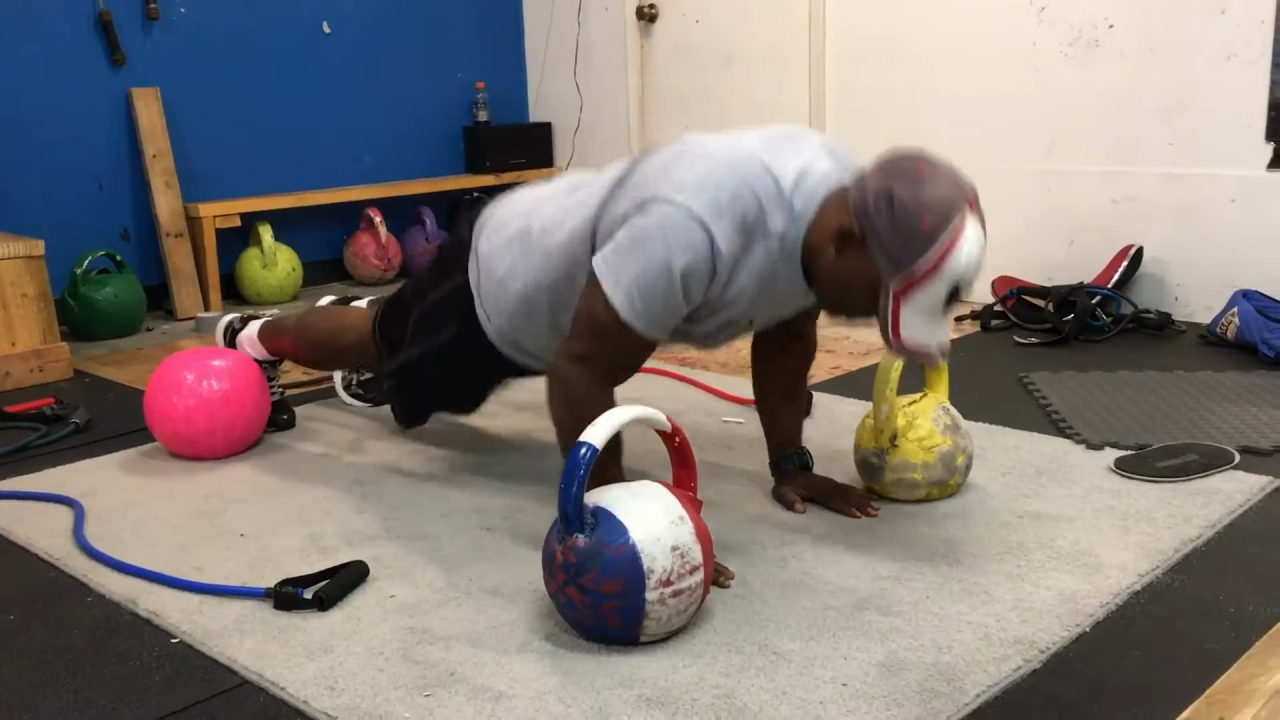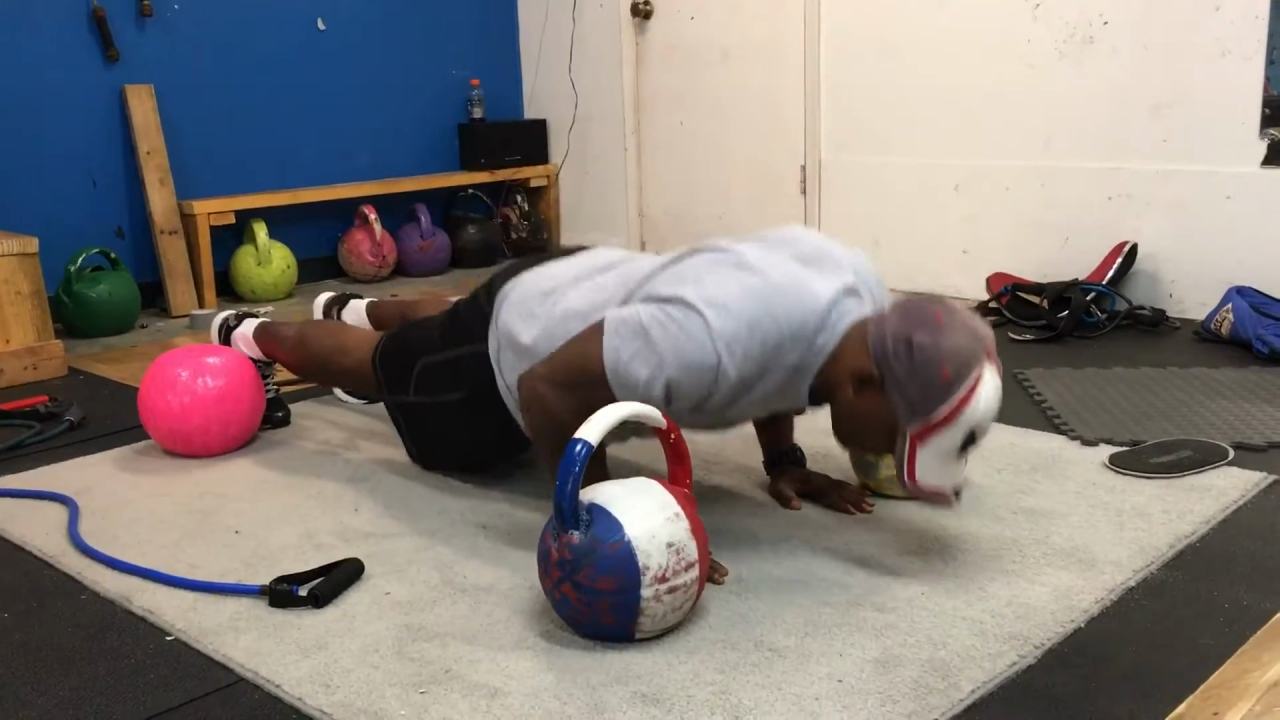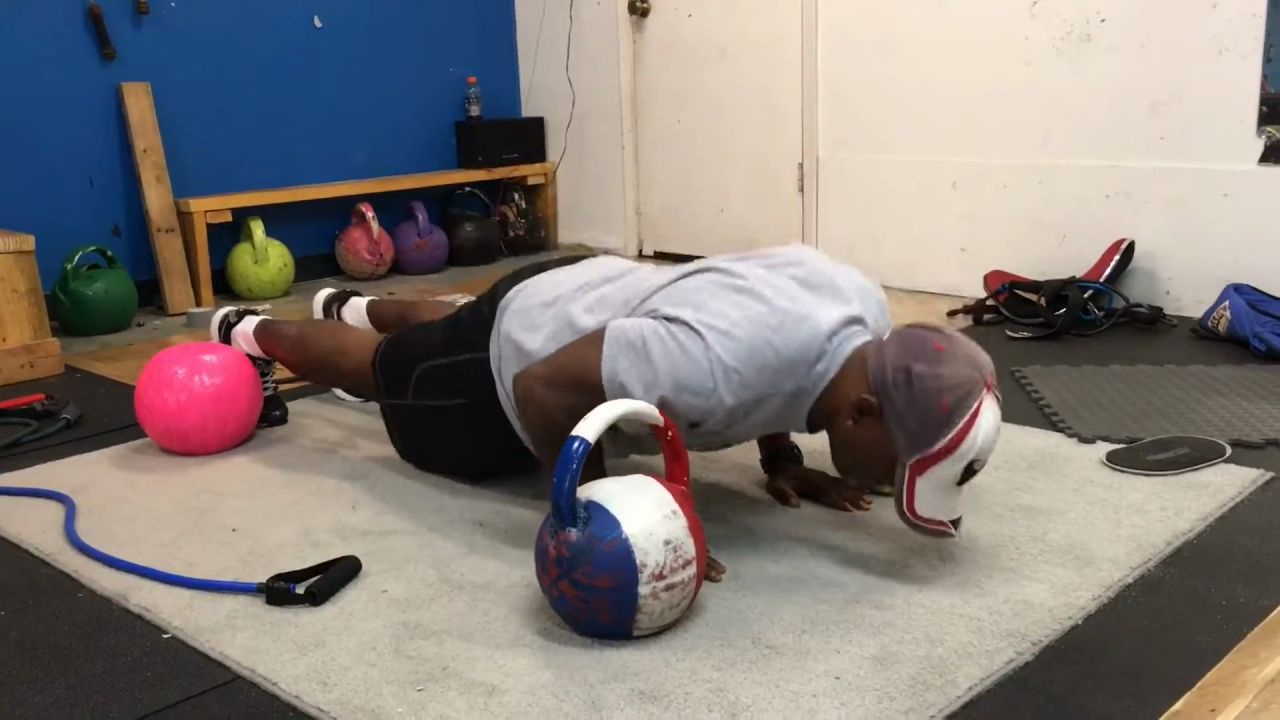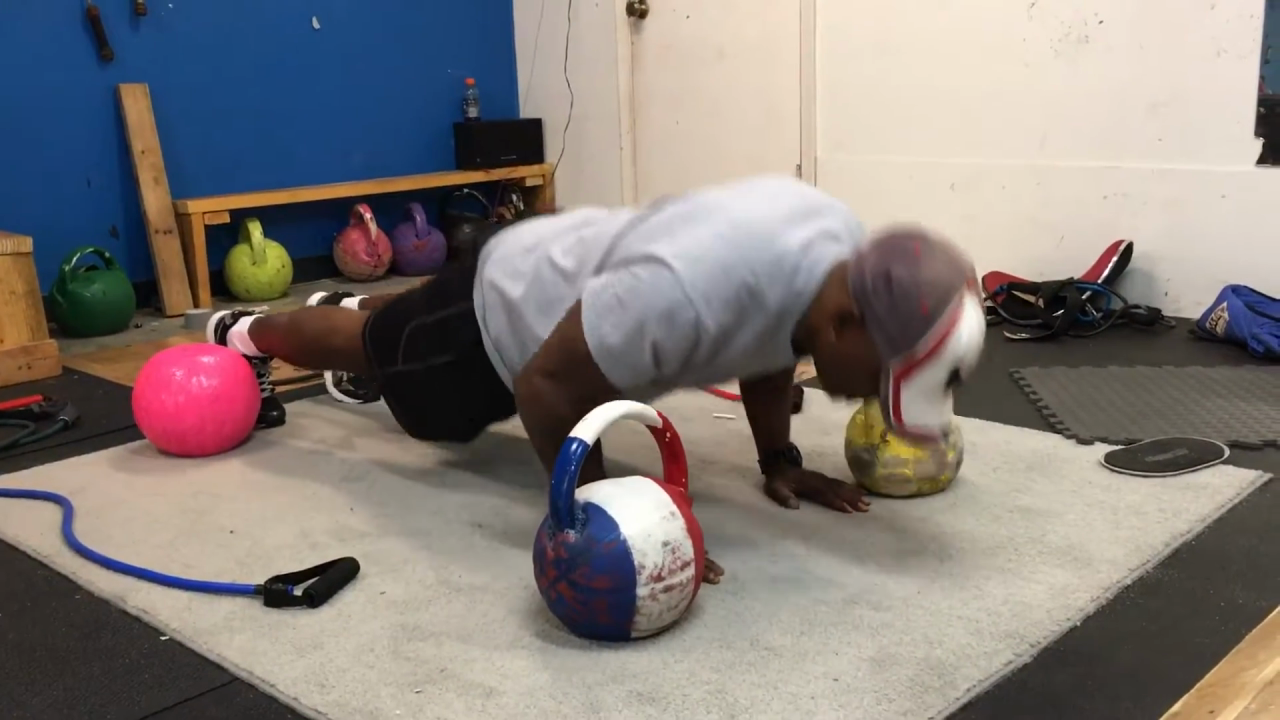
dt=0.2s
person 1, frame 1
left shoulder: (837, 212)
right shoulder: (695, 229)
left elbow: (782, 341)
right elbow: (582, 377)
left wrist: (790, 463)
left hip: (568, 276)
right hip: (505, 280)
right knee: (392, 350)
left ankle: (352, 304)
right ankle: (254, 339)
person 1, frame 2
left shoulder: (861, 301)
right shoulder: (712, 338)
right elbow: (548, 394)
left wrist: (783, 461)
left hip: (586, 292)
right hip: (521, 358)
left knee: (444, 329)
right knee: (384, 371)
left ankle: (355, 312)
right ankle: (250, 336)
person 1, frame 3
left shoulder: (864, 317)
right shoulder: (717, 362)
right elbow: (541, 390)
left wrist: (781, 457)
left hip: (591, 293)
right hip: (523, 358)
left knee: (448, 324)
right knee: (387, 369)
left ankle: (355, 307)
right ankle: (250, 333)
person 1, frame 4
left shoulder: (845, 251)
right shoulder: (689, 294)
left elbow: (764, 339)
right elbow: (542, 387)
left wrist: (779, 460)
left hip: (575, 263)
right hip: (510, 311)
left knee: (412, 321)
right knee: (375, 350)
left ankle: (351, 305)
right ankle: (245, 330)
